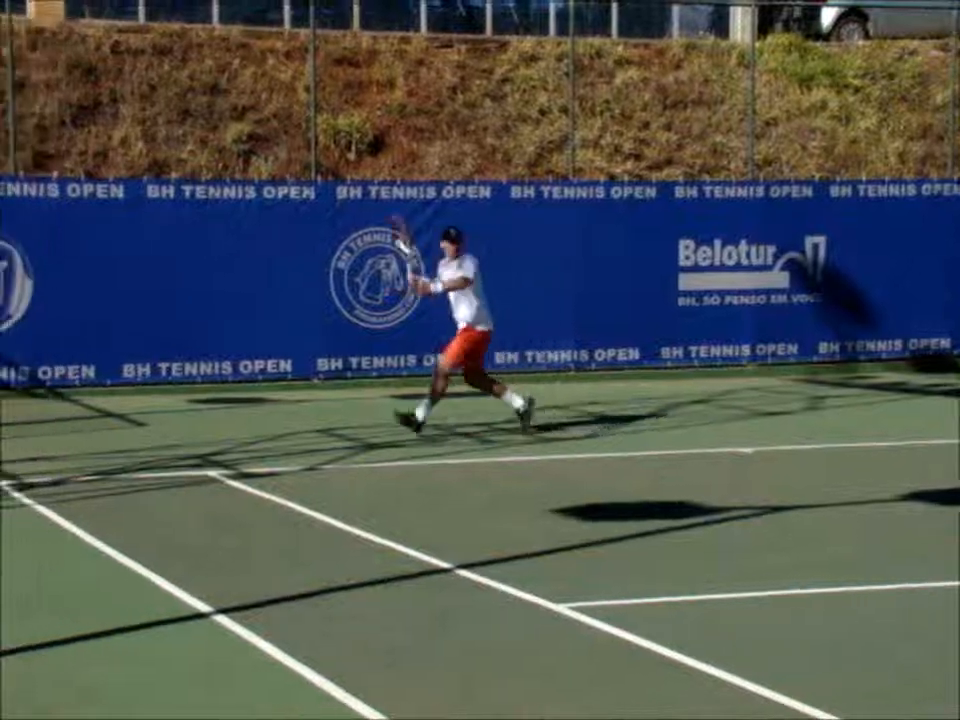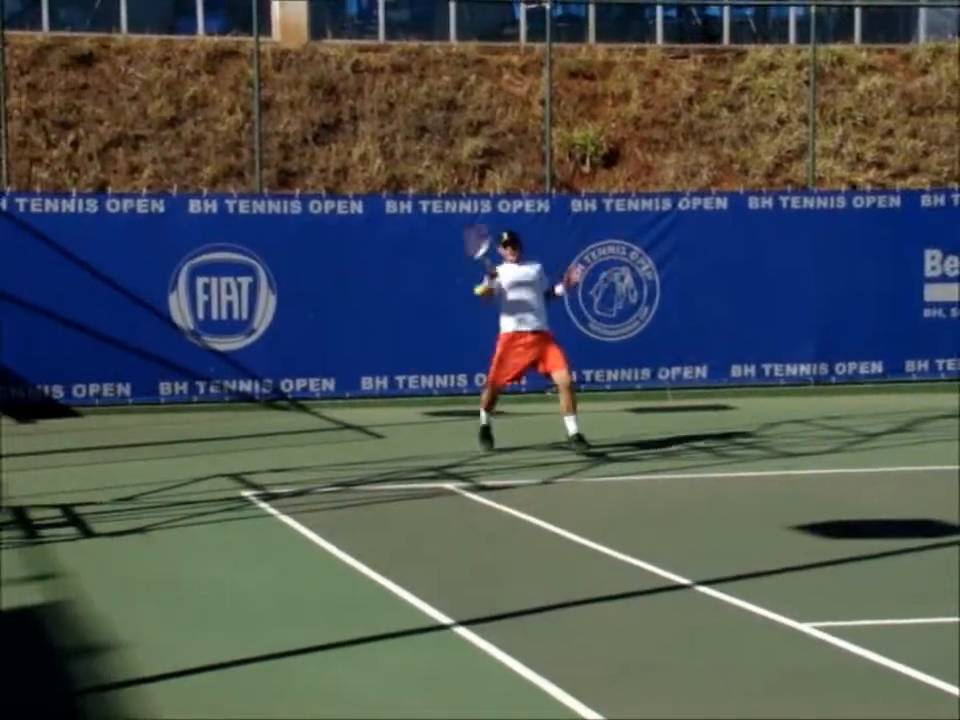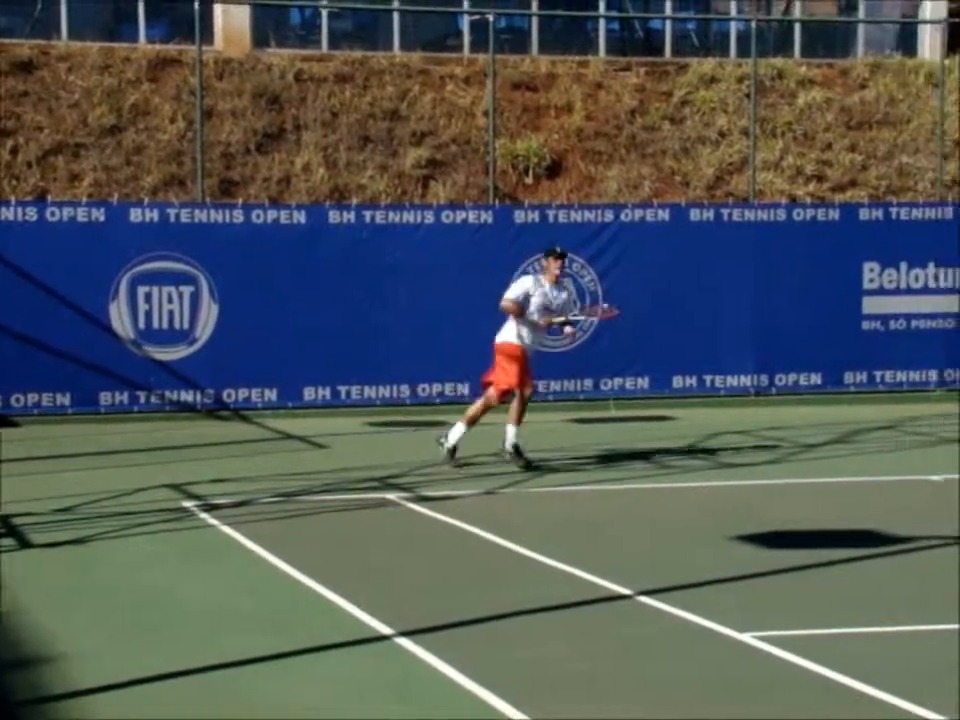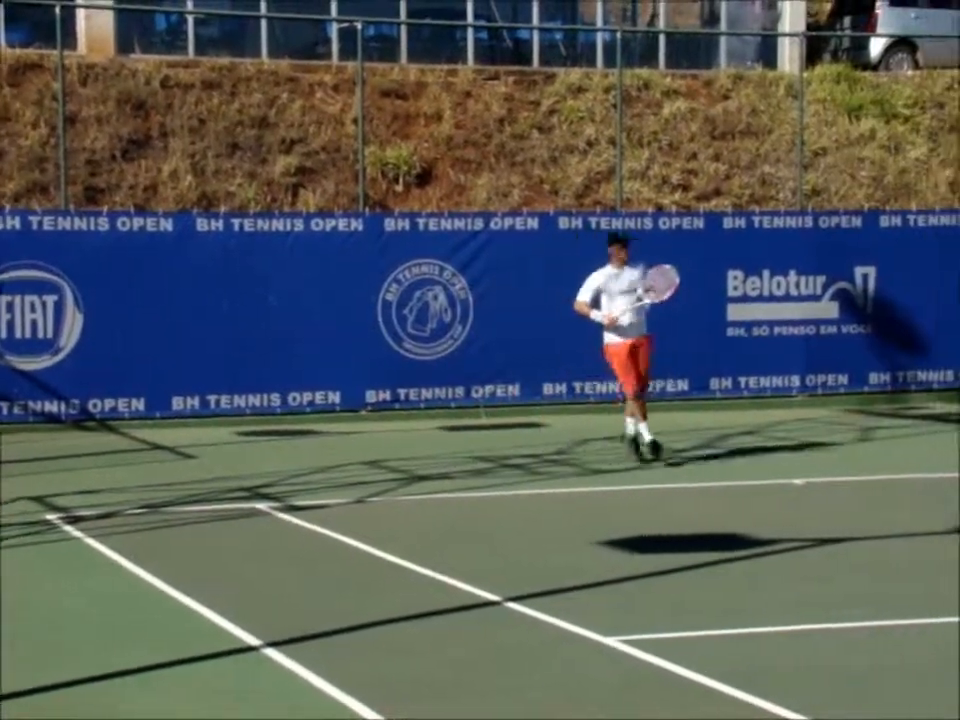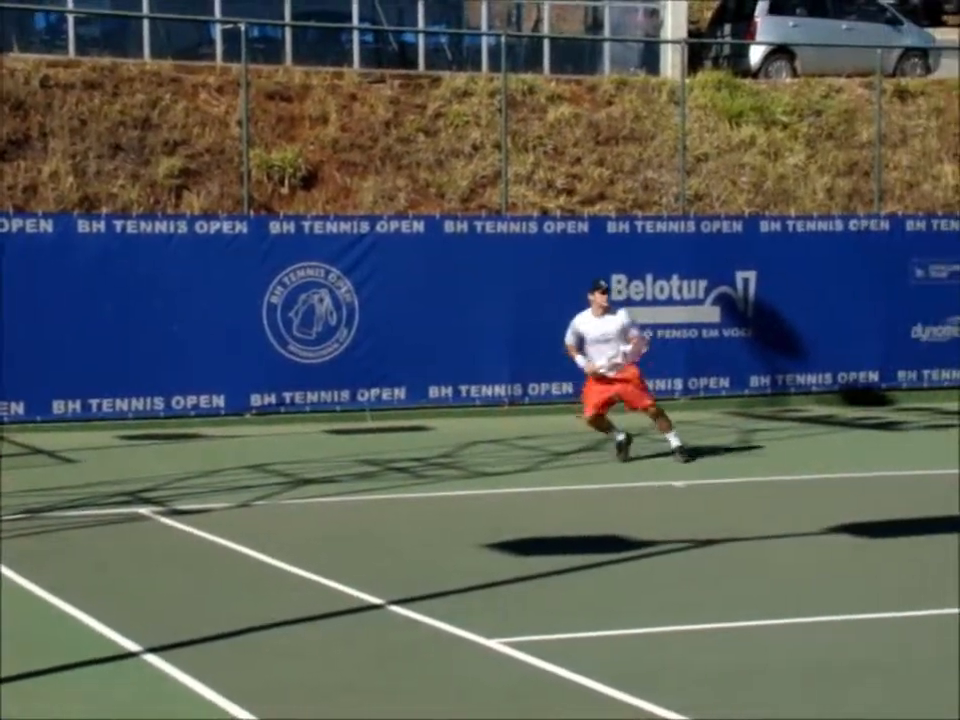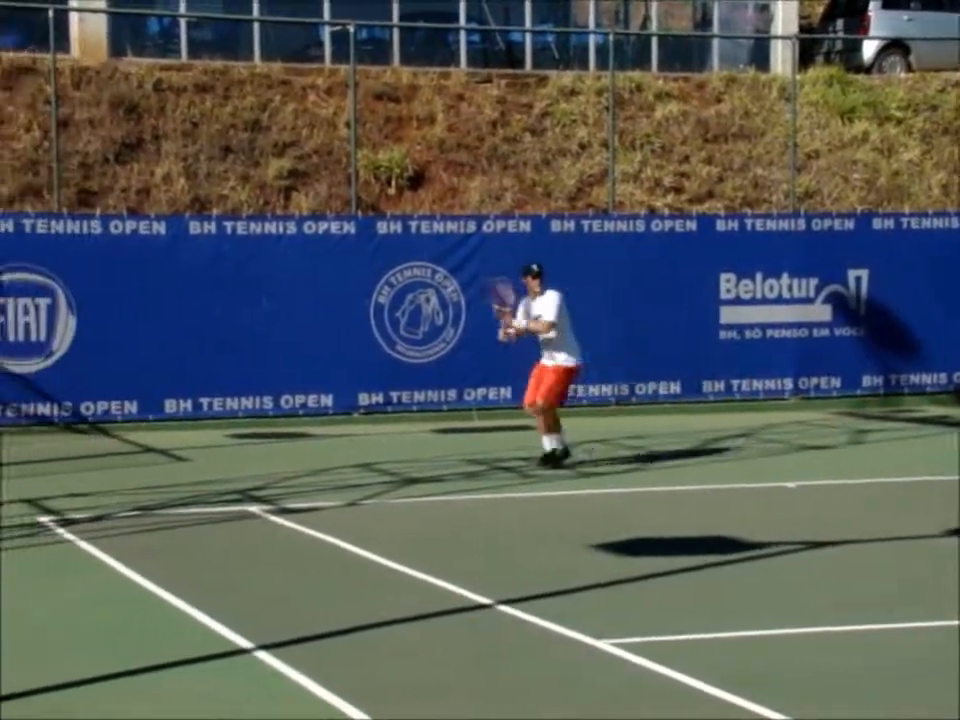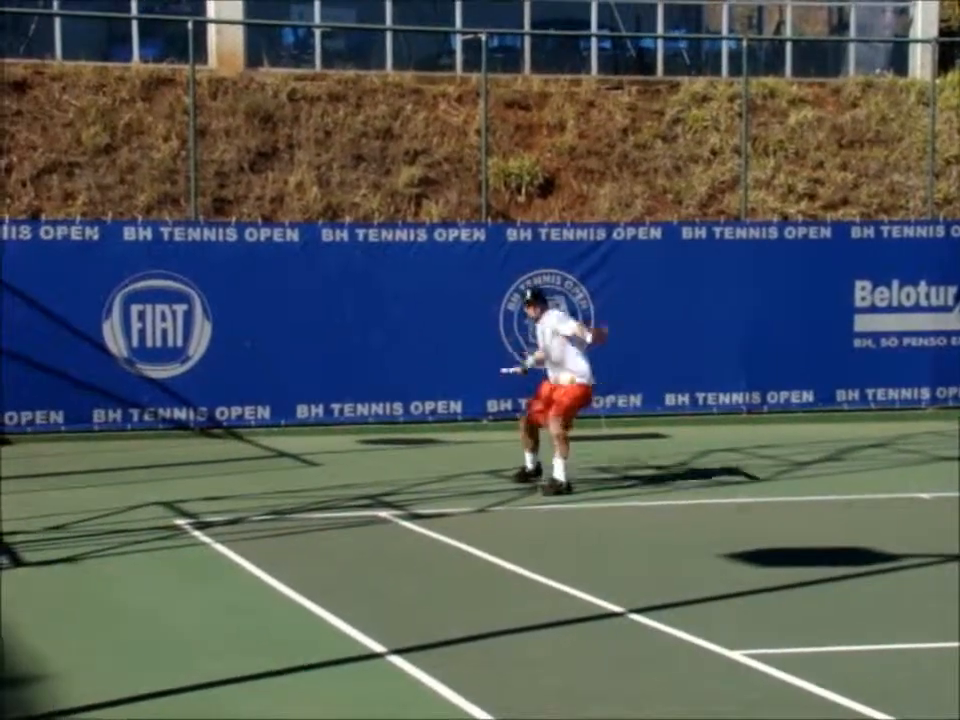
dt=0.7s
person 1, frame 1
left shoulder: (467, 260)
right shoulder: (444, 264)
left elbow: (465, 282)
left wrist: (434, 287)
right wrist: (420, 283)
left hip: (476, 327)
right hip: (469, 327)
left knee: (443, 365)
right knee: (474, 377)
left ankle: (420, 416)
right ankle: (521, 405)
person 1, frame 2
left shoulder: (536, 269)
right shoulder: (495, 273)
left elbow: (546, 294)
right elbow: (484, 292)
left wrist: (564, 287)
right wrist: (489, 282)
left hip: (542, 335)
right hip: (512, 337)
left knee: (565, 380)
right knee: (493, 386)
left ankle: (574, 434)
right ankle: (485, 425)
person 1, frame 3
left shoulder: (566, 293)
right shoulder: (528, 282)
left elbow: (565, 323)
right elbow: (506, 304)
left wrist: (568, 329)
right wrist: (534, 319)
left hip: (525, 349)
right hip: (510, 343)
left knee: (494, 395)
right knee: (523, 390)
left ankle: (451, 440)
right ankle: (511, 445)
person 1, frame 4
left shoulder: (639, 270)
right shoulder: (599, 277)
right elbow: (579, 305)
right wrist: (600, 317)
left hip: (641, 338)
right hip: (616, 341)
left knee: (640, 389)
right knee: (633, 391)
left ankle: (632, 433)
right ankle: (648, 439)
person 1, frame 5
left shoulder: (621, 316)
right shoulder: (579, 321)
left elbow: (638, 338)
right elbow: (569, 344)
left wrist: (635, 347)
right wrist: (583, 362)
left hip: (625, 371)
right hip: (599, 376)
left knee: (651, 408)
right knee: (590, 417)
left ankle: (676, 446)
right ankle: (620, 438)
person 1, frame 6
left shoulder: (553, 297)
right shoulder: (526, 303)
left elbow: (547, 327)
right elbow: (517, 330)
left wrist: (517, 323)
right wrist: (507, 331)
left hip: (566, 362)
right hip: (547, 361)
left knee: (542, 404)
right knee: (531, 406)
left ankle: (556, 448)
right ankle: (558, 448)
person 1, frame 7
left shoulder: (556, 317)
right shoulder: (540, 327)
left elbow: (582, 330)
left wrist: (591, 337)
right wrist: (531, 361)
left hip: (578, 382)
right hip: (553, 382)
left knee: (555, 424)
right knee: (527, 422)
left ankle: (560, 479)
right ankle: (531, 467)
